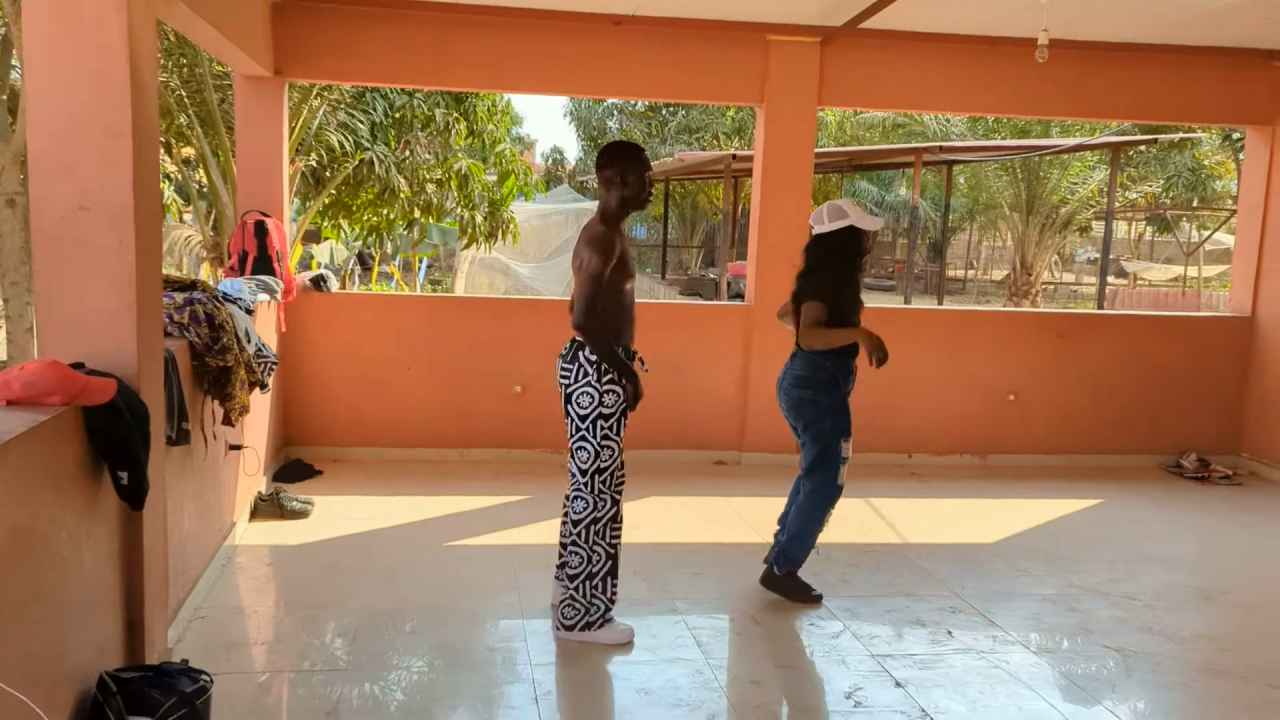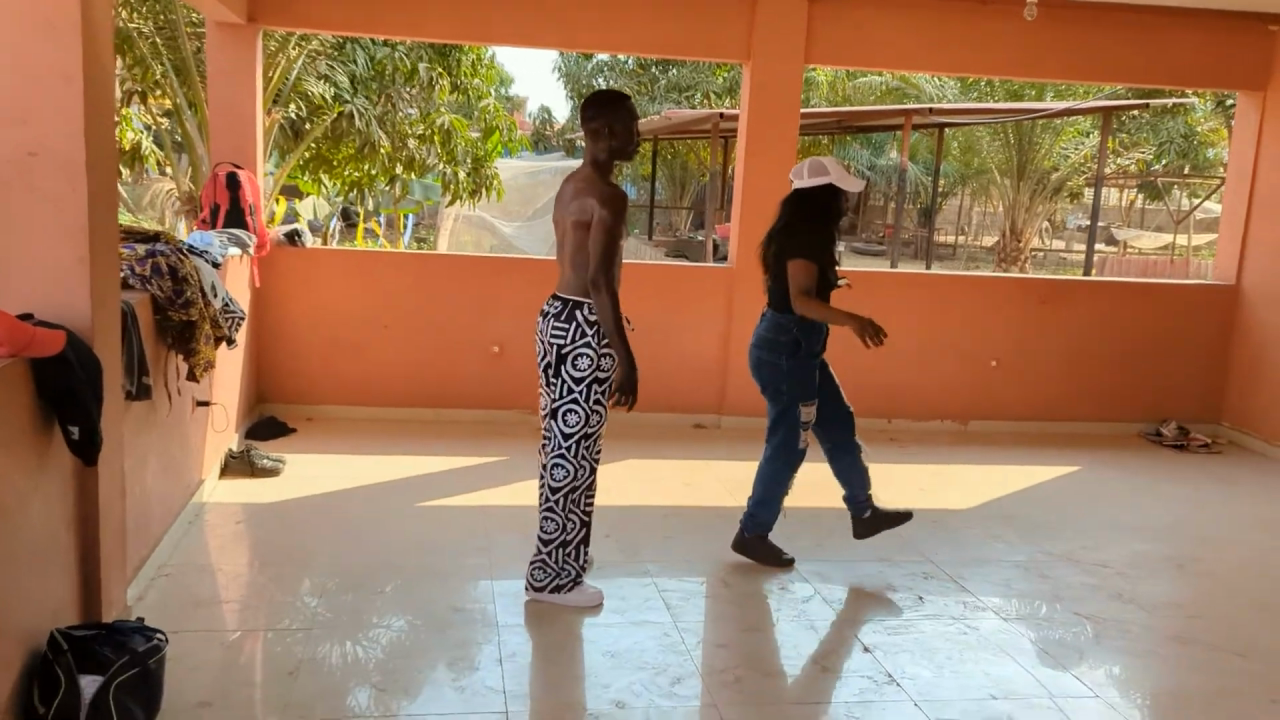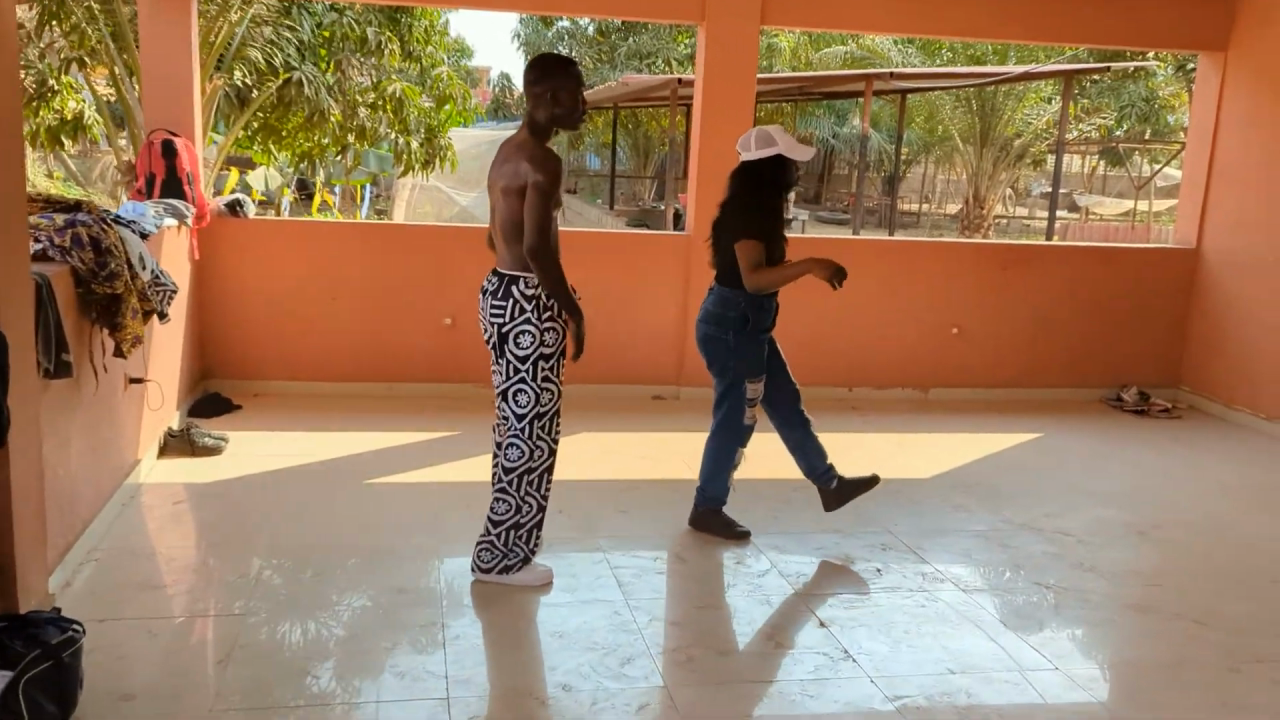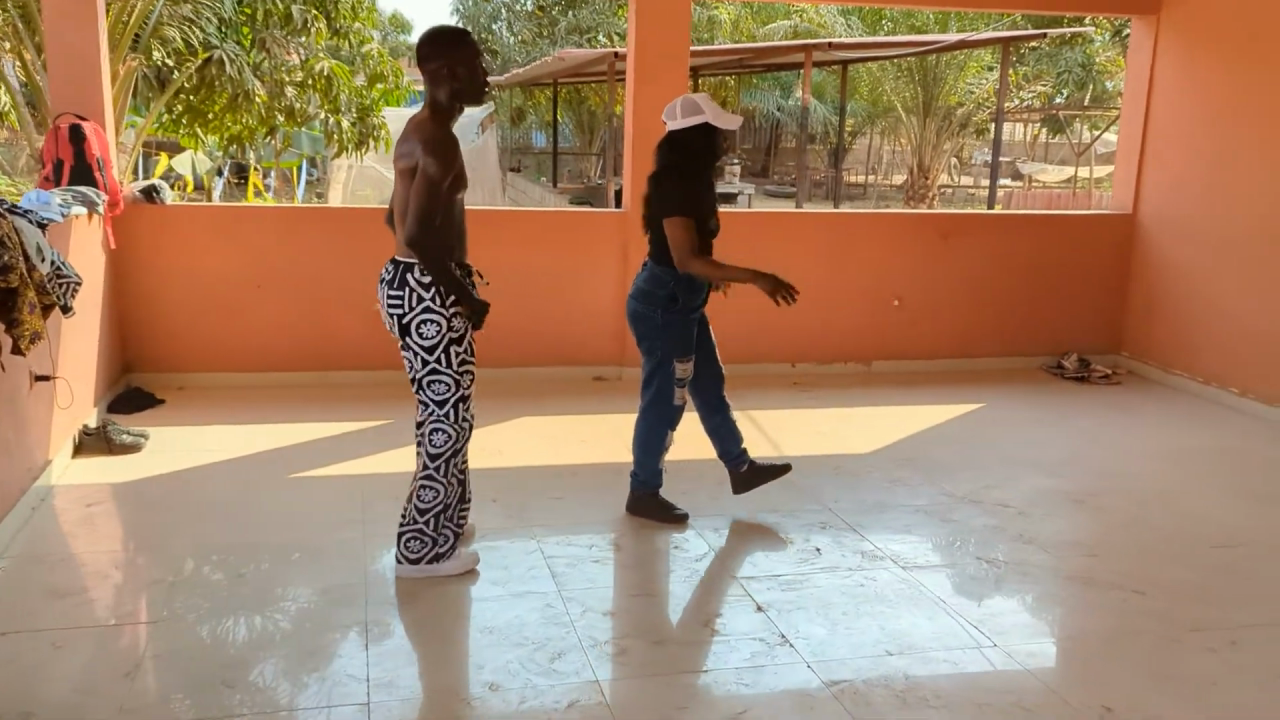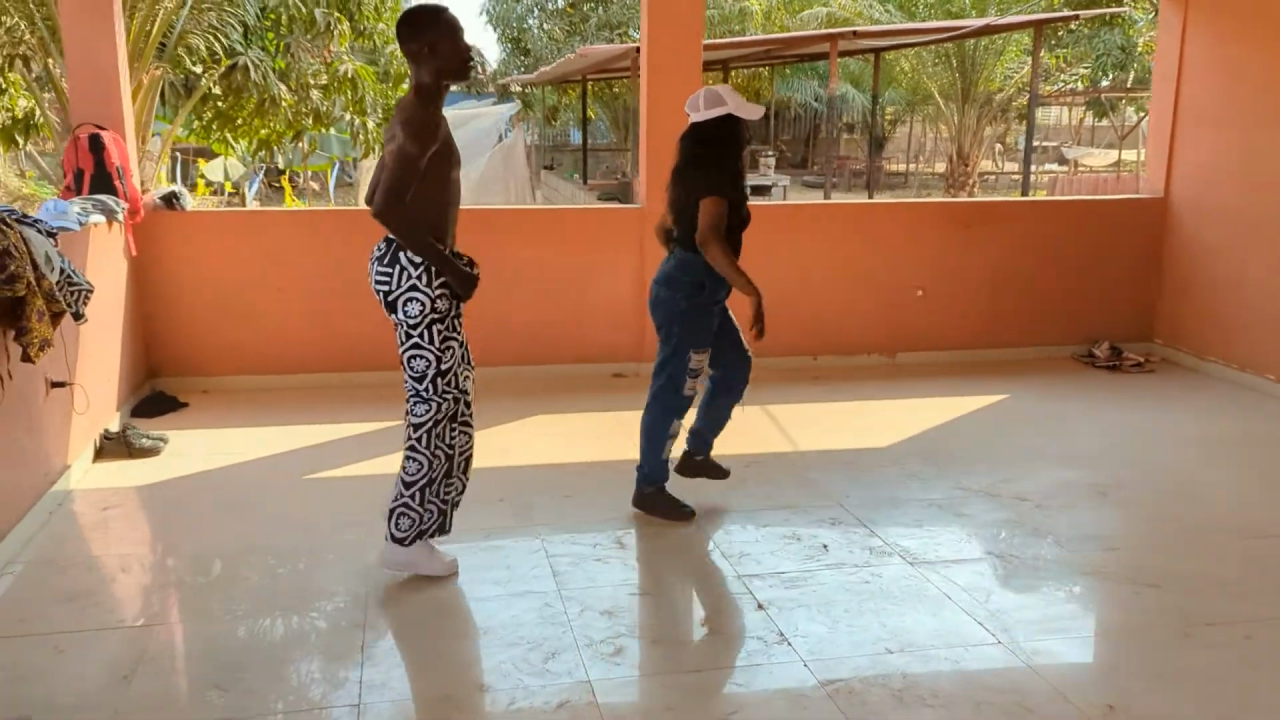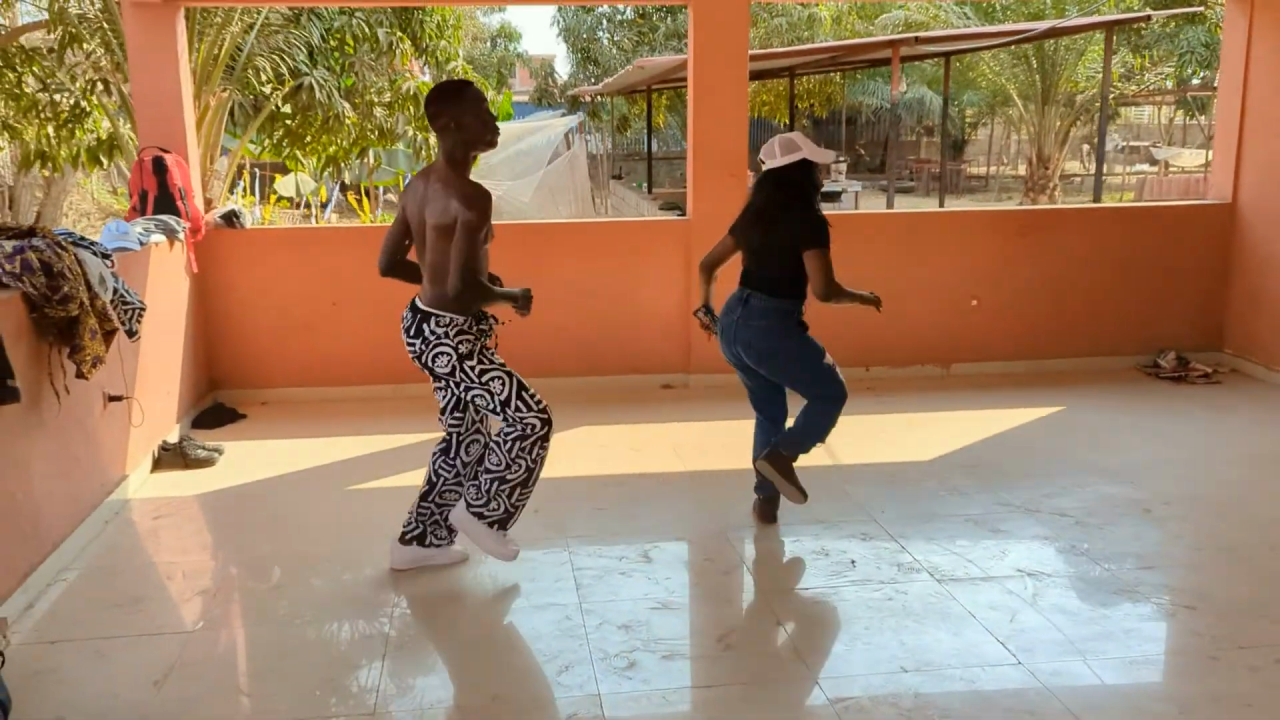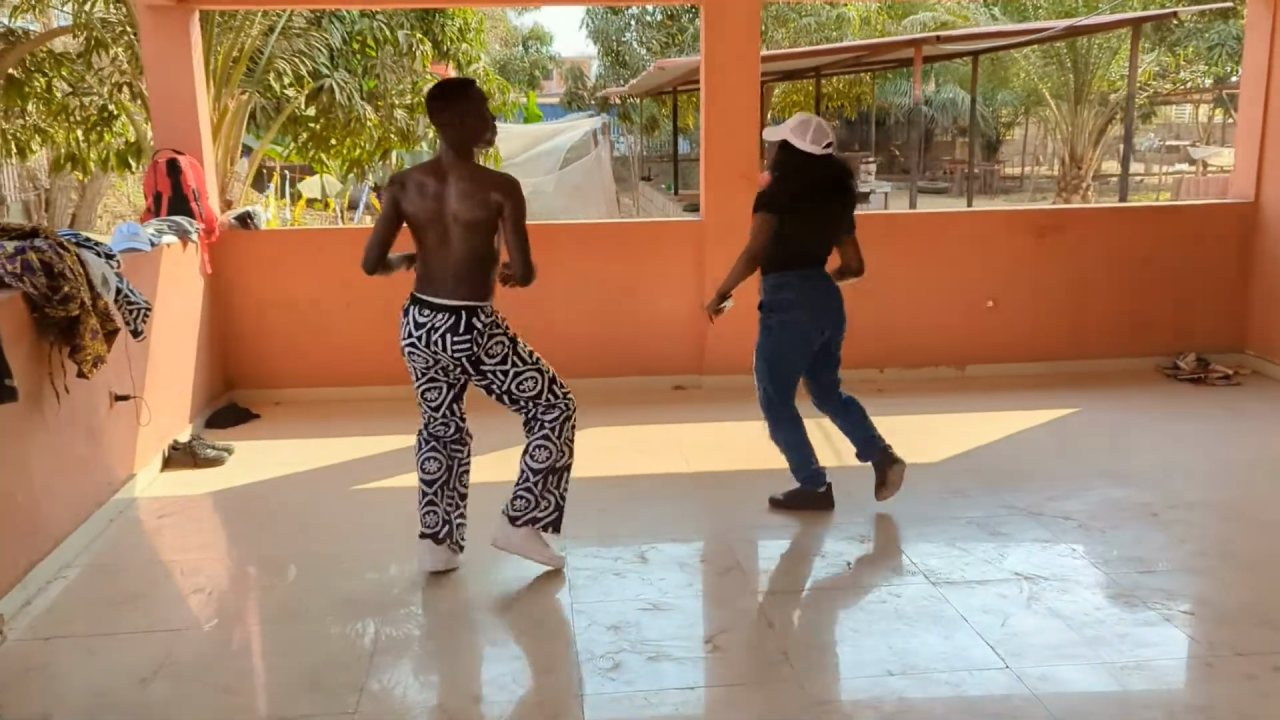
dt=0.4s
person 1, frame 1
left shoulder: (611, 234)
right shoulder: (601, 239)
right elbow: (581, 319)
left wrist: (621, 370)
right wrist: (624, 373)
left hip: (599, 366)
right hip: (595, 369)
left knee: (589, 482)
right knee: (597, 489)
left ankle: (572, 582)
right ankle: (582, 614)
person 1, frame 2
left shoulder: (574, 184)
right shoulder: (608, 196)
right elbow: (600, 280)
right wrist: (625, 358)
left hip: (558, 316)
right hip: (584, 327)
left knee: (561, 444)
right knee: (576, 453)
left ankle: (554, 561)
right ankle: (553, 577)
person 1, frame 3
left shoulder: (509, 151)
right shoulder: (542, 161)
right elbow: (535, 248)
right wrist: (572, 309)
left hip: (502, 292)
right hip: (528, 302)
left knee: (518, 425)
right knee: (531, 433)
left ankle: (509, 540)
right ankle: (501, 558)
person 1, frame 4
left shoulder: (420, 131)
right shoulder: (437, 141)
right elbow: (417, 235)
left wrist: (457, 282)
right wrist: (467, 296)
left hip: (414, 286)
right hip: (425, 292)
left knee: (442, 411)
right knee: (450, 418)
left ankle: (437, 522)
right ankle: (423, 549)
person 1, frame 5
left shoulder: (421, 114)
right shoulder: (420, 118)
left elbow: (380, 200)
right elbow: (383, 206)
left wrist: (444, 253)
right wrist: (449, 262)
left hip: (421, 272)
right hip: (417, 276)
left knee: (451, 396)
right knee: (435, 404)
left ankle: (422, 516)
right ankle: (406, 538)
person 1, frame 6
left shoulder: (419, 186)
right shoulder: (471, 198)
left elbow: (387, 264)
right elbow: (464, 292)
right wrist: (513, 296)
left hip: (419, 326)
right hip: (452, 335)
left knee: (464, 432)
right knee: (530, 421)
left ankle: (418, 541)
right ankle: (479, 511)
person 1, frame 7
left shoulder: (403, 185)
right shoulder: (501, 188)
left elbow: (371, 263)
right elbow: (525, 275)
right wrist: (506, 270)
left hip: (420, 325)
right hip: (476, 329)
left knee: (441, 430)
right knee: (554, 411)
left ankle: (438, 541)
right ankle: (523, 524)
person 2, frame 1
left shoulder: (821, 275)
right shoulder: (829, 279)
left elbow: (785, 313)
right elbow: (809, 337)
right wrist: (859, 334)
left hip: (806, 383)
right hip: (818, 388)
left knee: (816, 473)
right knee: (825, 482)
left ankle: (783, 547)
right ankle: (781, 569)
person 2, frame 2
left shoulder: (799, 234)
right shoulder: (804, 238)
left elbow: (802, 289)
right elbow: (800, 303)
left wrist: (825, 283)
right wrist: (851, 319)
left hip: (798, 349)
right hip: (785, 350)
left knee: (839, 426)
right knee: (788, 445)
left ankle: (864, 513)
right ankle: (751, 535)
person 2, frame 3
left shoulder: (753, 208)
right shoulder: (751, 213)
right elbow: (753, 279)
left wrist: (785, 266)
right wrist: (809, 266)
left hip: (746, 324)
right hip: (732, 326)
left knee: (786, 403)
right knee: (735, 419)
left ankle: (829, 484)
right ankle: (707, 509)
person 2, frame 4
left shoulder: (690, 182)
right shoulder: (673, 185)
right elbow: (685, 261)
left wrist: (734, 272)
right wrist: (753, 276)
left hip: (681, 302)
right hip: (664, 303)
left knee: (708, 385)
right knee: (665, 399)
left ankle: (741, 467)
right ankle: (643, 494)
person 2, frame 5
left shoulder: (699, 171)
right shoulder: (715, 175)
left elbow: (667, 231)
right elbow: (708, 240)
right wrist: (751, 289)
left hip: (690, 288)
right hip: (688, 294)
left knee: (737, 366)
right knee: (673, 390)
left ankle: (697, 453)
right ankle: (650, 487)
person 2, frame 6
left shoulder: (753, 214)
right shoulder: (809, 220)
left elbow: (708, 263)
right elbow: (823, 290)
left wrist: (705, 305)
right wrist: (864, 297)
left hip: (735, 322)
right hip: (773, 327)
left knee: (770, 412)
right knee: (829, 393)
left ankle: (766, 496)
right ankle: (779, 458)
person 2, frame 7
left shoulder: (775, 198)
right shoulder: (833, 201)
left elbow: (755, 252)
right elbow: (855, 267)
left wrist: (720, 294)
left hip: (788, 308)
right hip: (826, 301)
left knee: (777, 402)
right knee: (827, 392)
left ankle: (814, 487)
right ankle: (881, 455)
